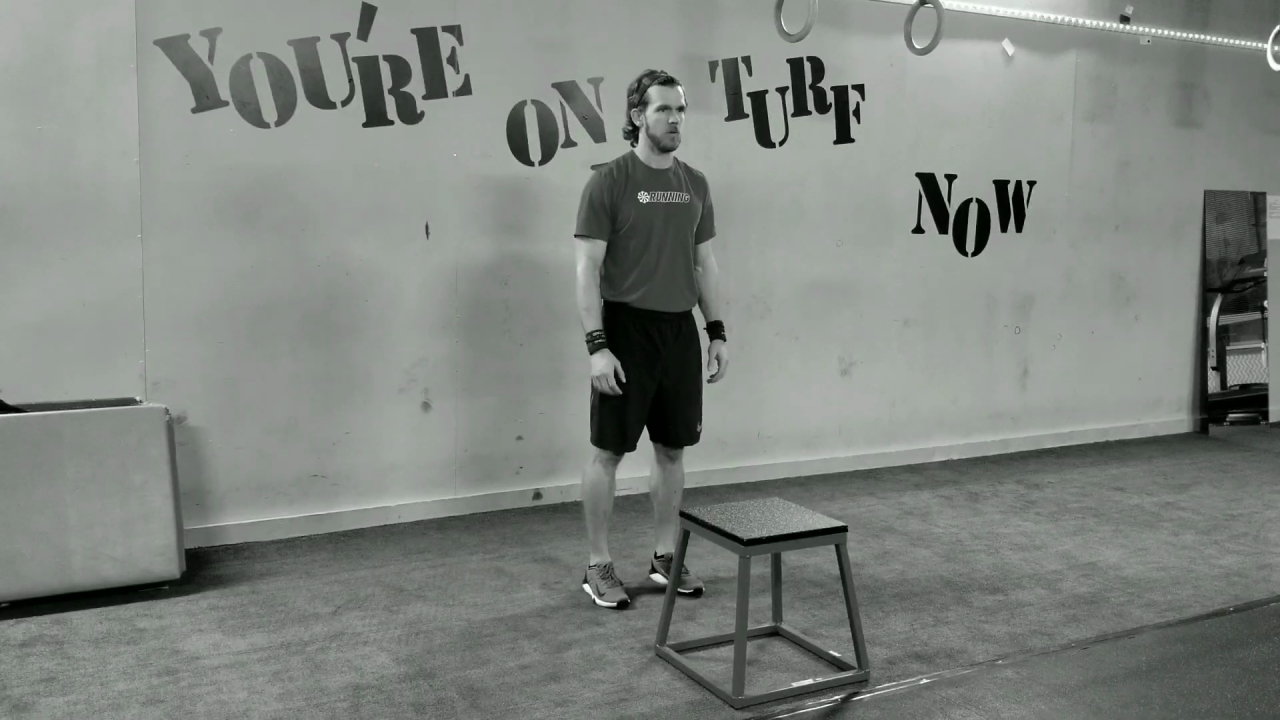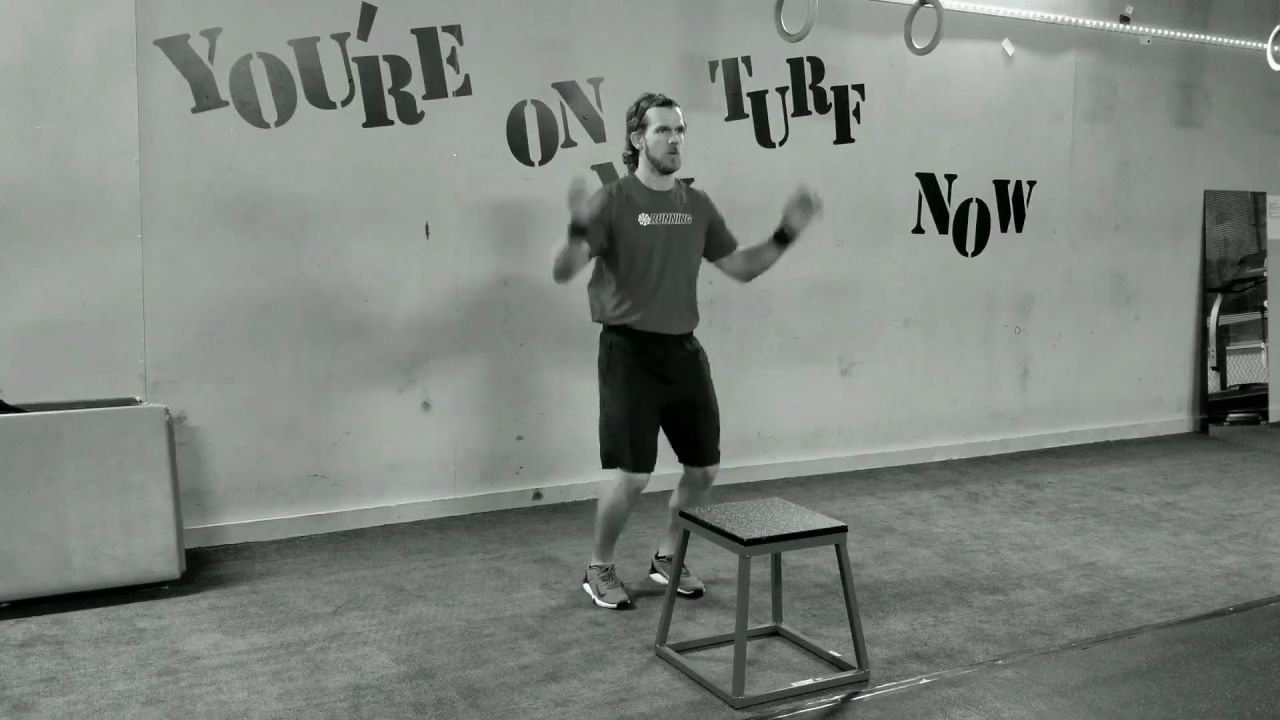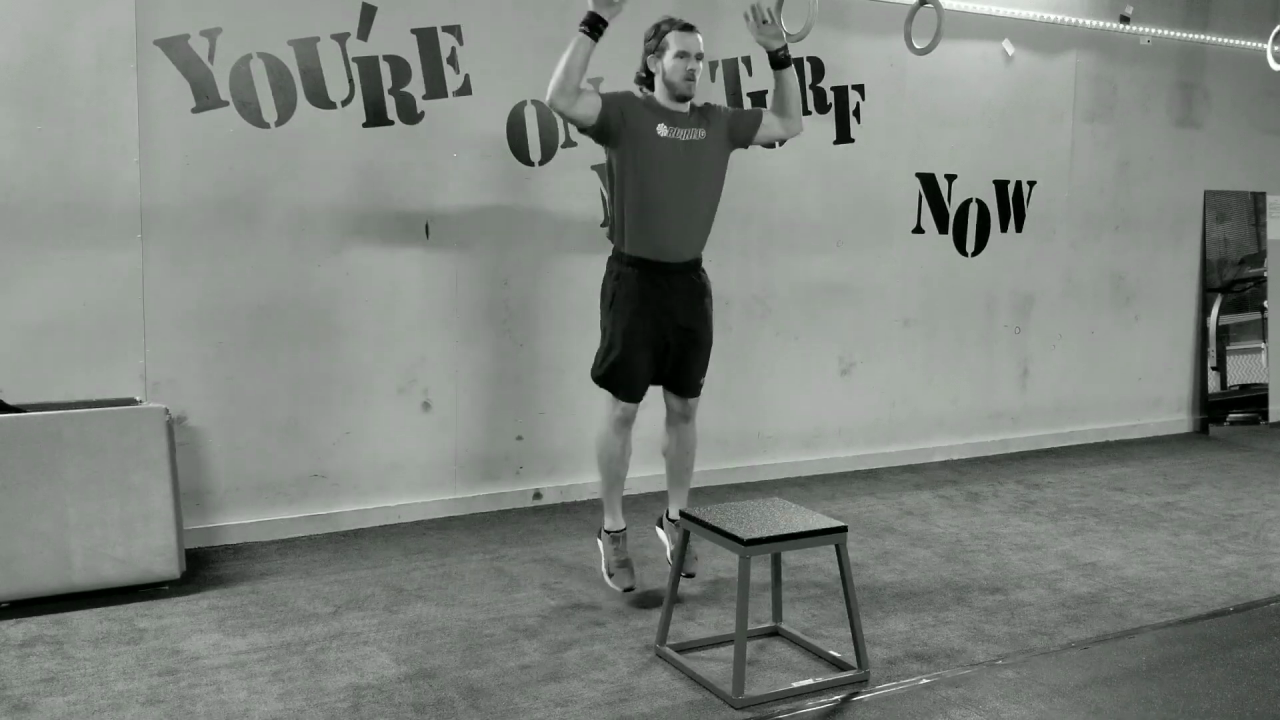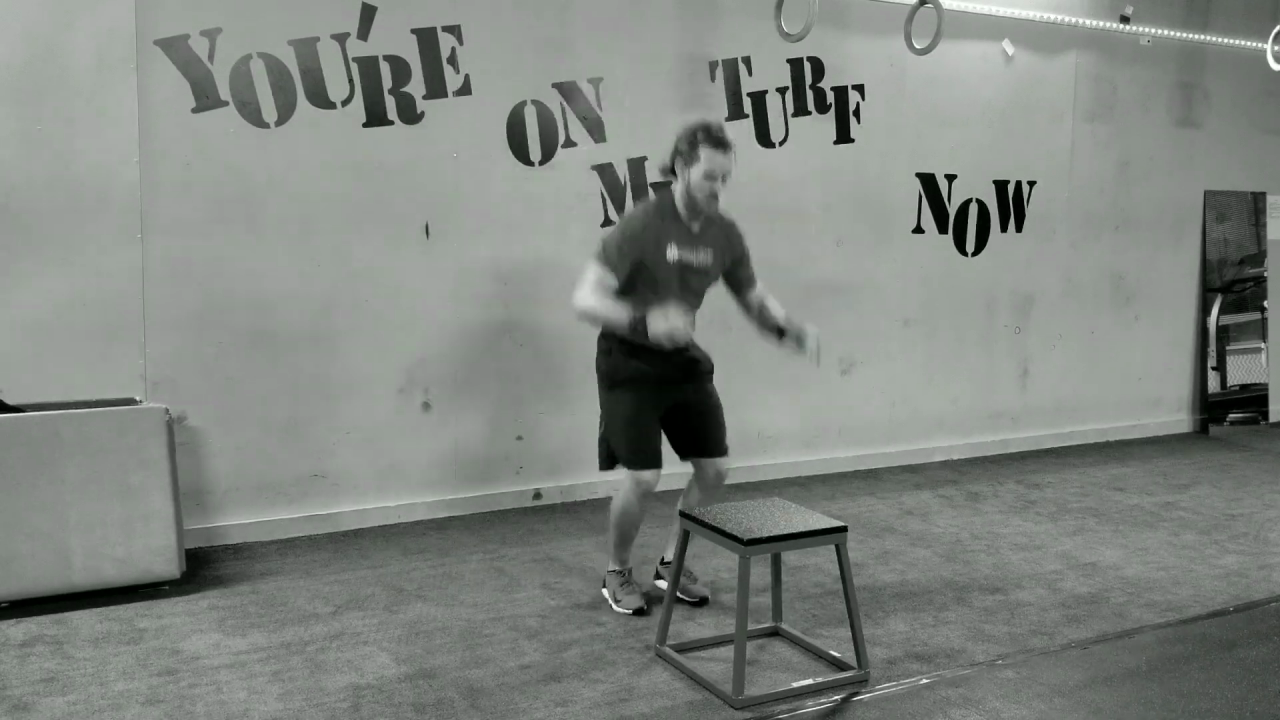
dt=0.3s
person 1, frame 1
left shoulder: (695, 184)
right shoulder: (609, 183)
left elbow: (704, 261)
right elbow: (588, 267)
left wrist: (716, 331)
right wrist: (598, 344)
left hip: (679, 331)
right hip: (626, 330)
left knee: (673, 450)
right knee: (609, 452)
left ankle: (665, 556)
right ankle: (599, 565)
person 1, frame 2
left shoulder: (697, 205)
right shoulder: (611, 202)
left elbow: (738, 266)
right elbow: (563, 271)
left wrist: (785, 234)
right wrist: (578, 226)
left hip: (684, 352)
right hip: (630, 353)
left knee: (704, 471)
right knee: (634, 477)
left ankle: (667, 558)
right ankle: (599, 568)
person 1, frame 3
left shoulder: (716, 120)
right shoulder: (626, 111)
left elbow: (787, 124)
right elbow: (560, 96)
left wrist: (779, 57)
left hip: (690, 281)
right hip: (635, 281)
left knee: (684, 408)
right knee: (623, 408)
left ankle: (676, 518)
right ankle: (612, 530)
person 1, frame 4
left shoulder: (725, 233)
right shoulder: (639, 227)
left elbow: (754, 301)
right elbow: (585, 300)
left wrist: (786, 329)
right wrist: (643, 320)
left hip: (683, 359)
right hip: (629, 360)
left knee: (714, 468)
right knee: (643, 479)
left ankle: (672, 563)
right ankle: (617, 572)
